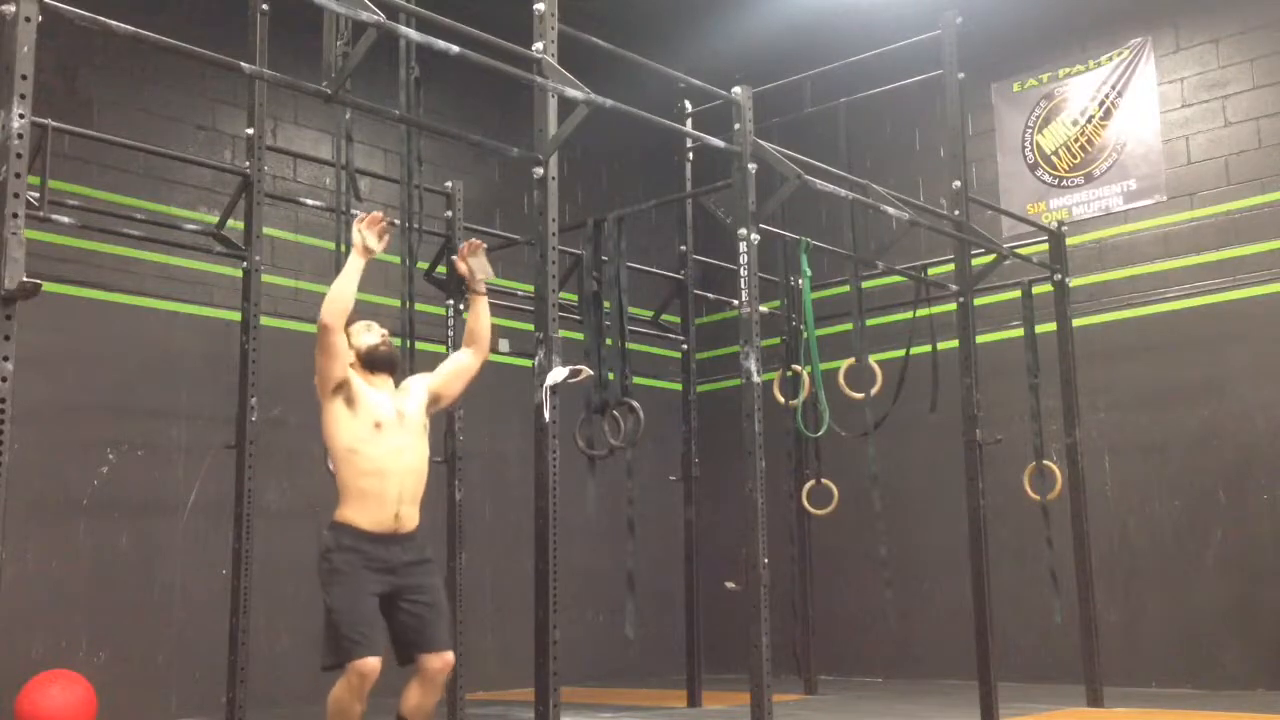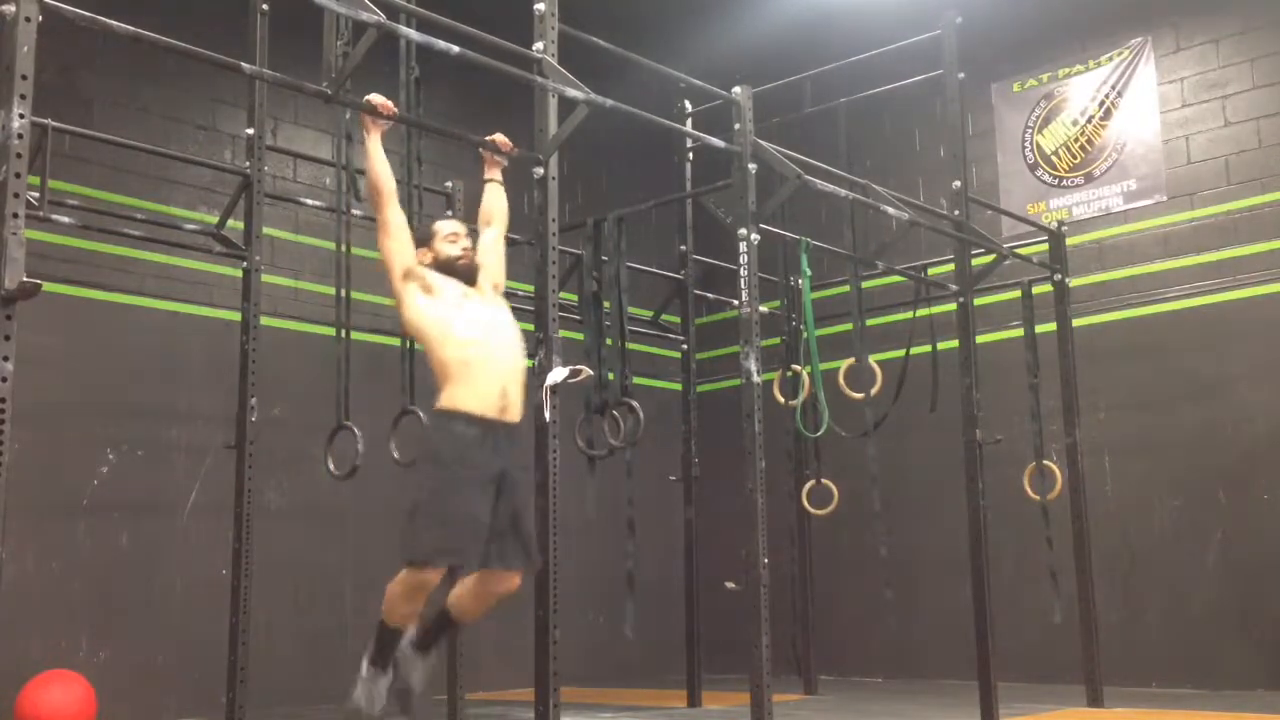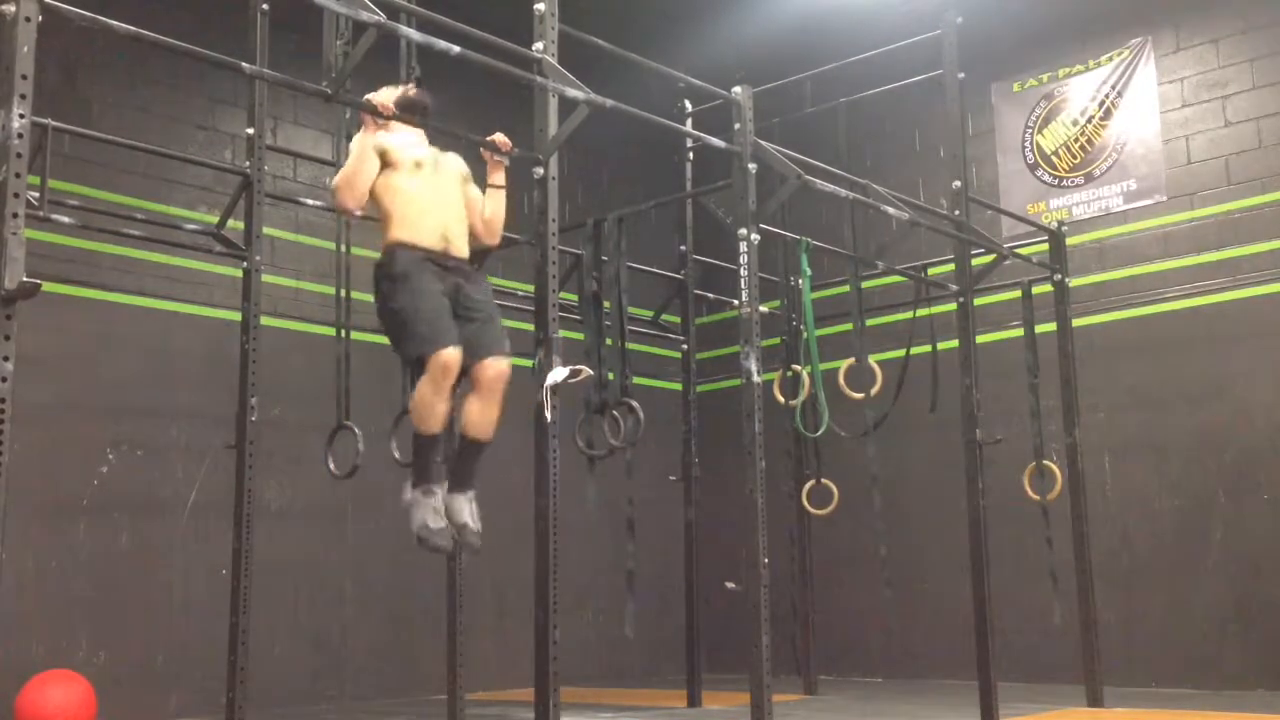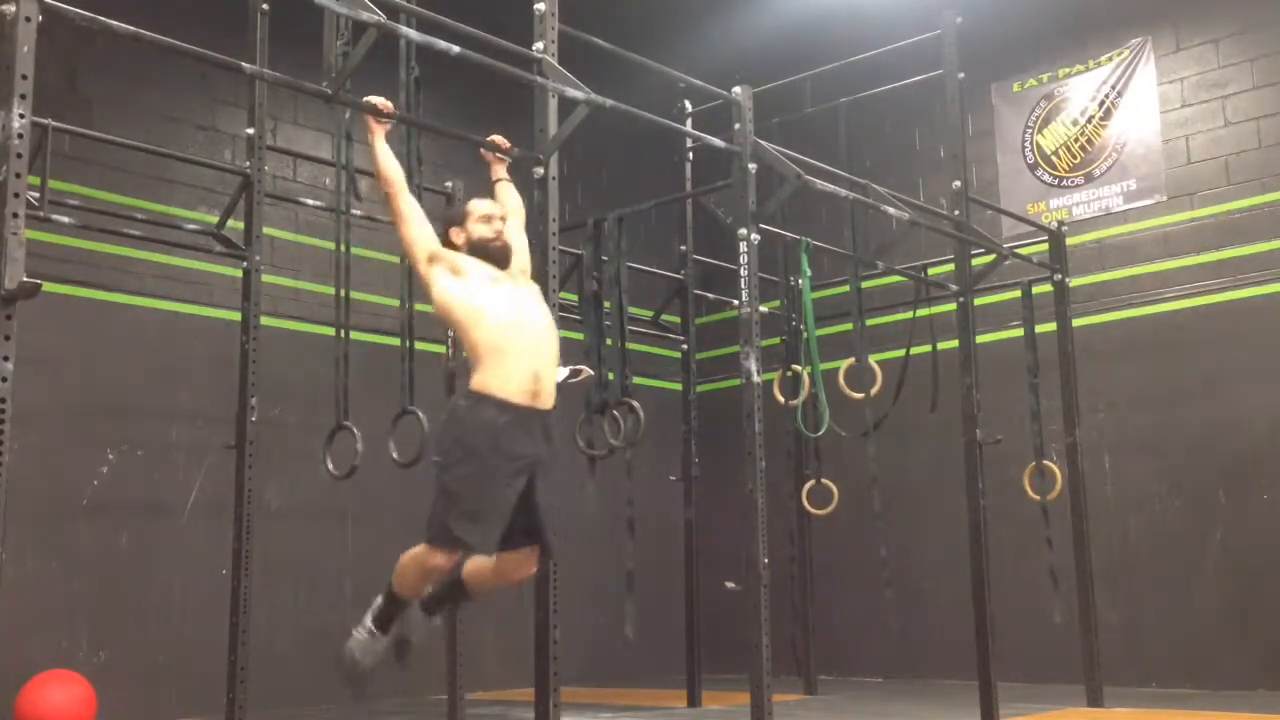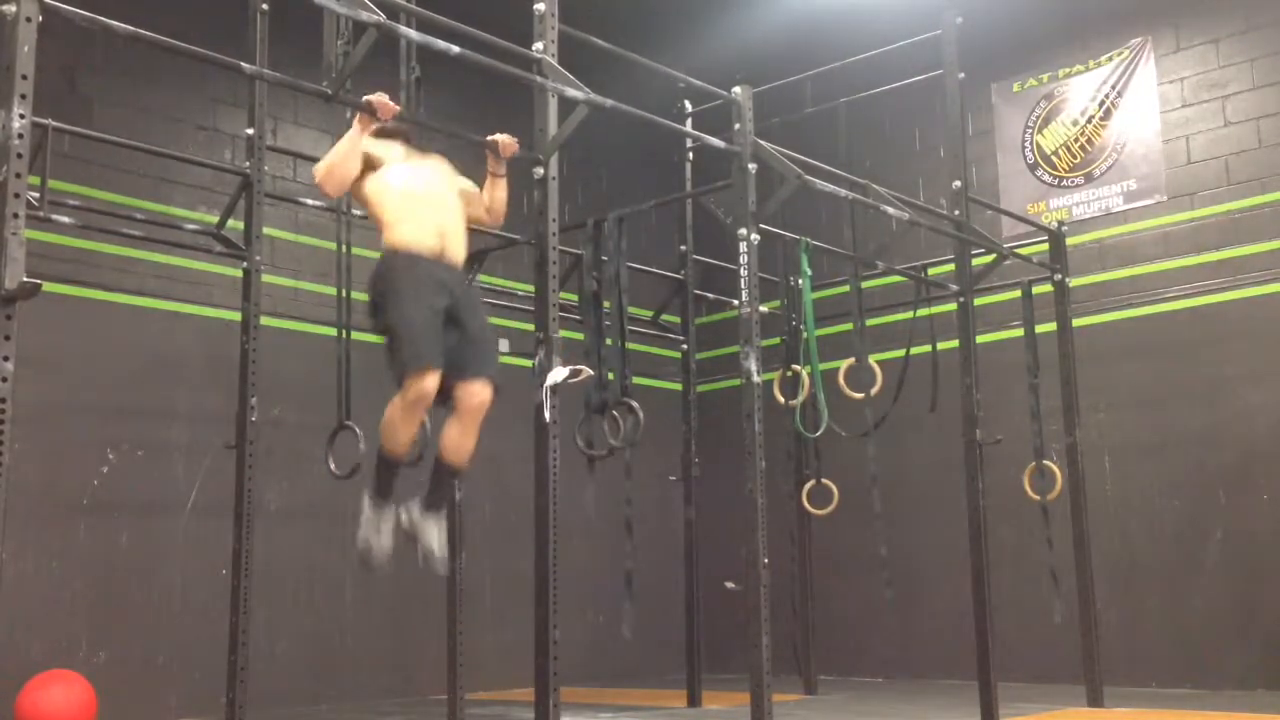
dt=1s
person 1, frame 1
left shoulder: (420, 392)
right shoulder: (344, 391)
left elbow: (477, 349)
right elbow: (329, 321)
left wrist: (475, 284)
right wrist: (359, 256)
left hip: (410, 552)
right hip: (353, 550)
left knee: (438, 663)
right knee: (363, 667)
person 1, frame 2
left shoulder: (487, 291)
right shoulder: (418, 286)
left elbow: (494, 227)
right elbow: (387, 203)
left wrist: (493, 170)
right wrist: (374, 135)
left hip: (507, 442)
right hip: (458, 435)
left knee: (505, 576)
right knee: (426, 569)
left ankle: (420, 645)
right ankle: (379, 662)
person 1, frame 3
left shoulder: (453, 163)
right shoulder: (379, 144)
left elbow: (489, 233)
right elbow: (347, 199)
left wrist: (496, 172)
right wrist: (370, 127)
left hip: (462, 274)
right hip: (409, 269)
left knee: (494, 371)
right knee: (444, 360)
left ankle: (460, 487)
right ankle: (424, 484)
person 1, frame 4
left shoulder: (518, 274)
right shoulder: (443, 267)
left elbow: (518, 214)
right elbow: (400, 196)
left wrist: (499, 168)
right wrist: (378, 135)
left hip: (537, 429)
right hip: (485, 421)
left knee: (522, 559)
right knee: (443, 553)
left ankle: (429, 608)
right ankle: (381, 620)
person 1, frame 5
left shoulder: (440, 168)
right shoulder: (368, 154)
left elbow: (493, 214)
right elbow: (328, 182)
left wrist: (498, 168)
right wrist: (360, 126)
left hip: (457, 282)
right hip: (407, 275)
left knee: (475, 397)
right knee: (420, 387)
left ankle: (430, 509)
right ankle: (379, 498)
